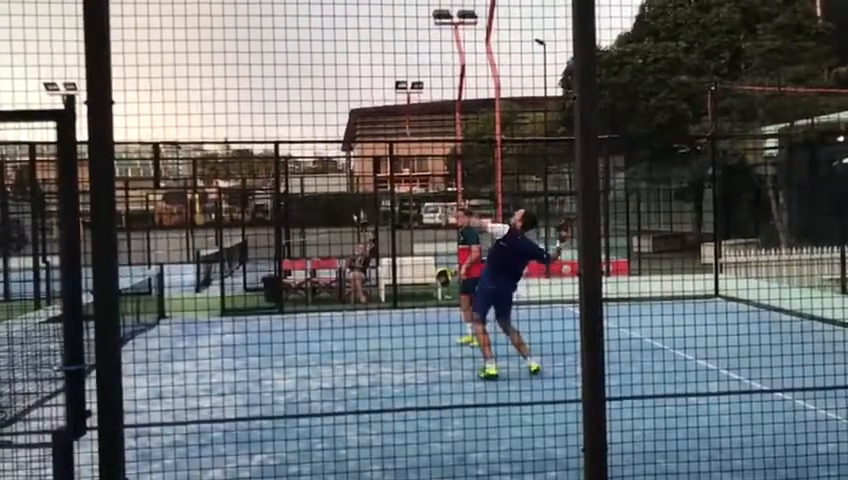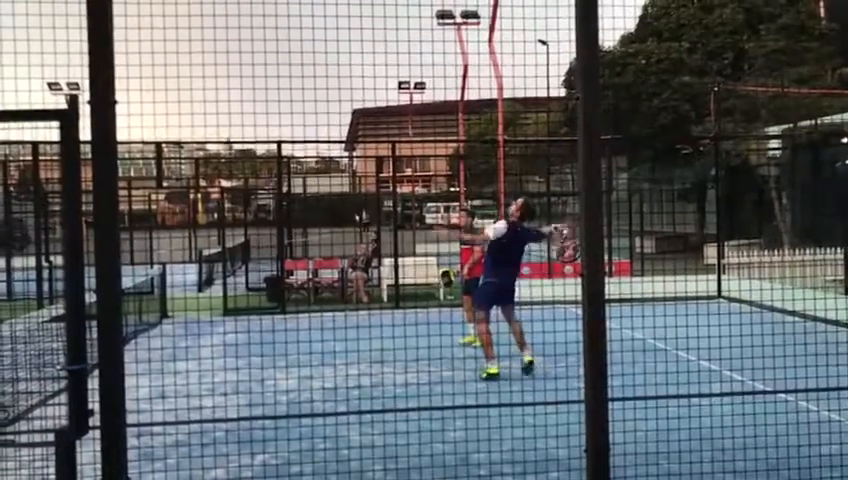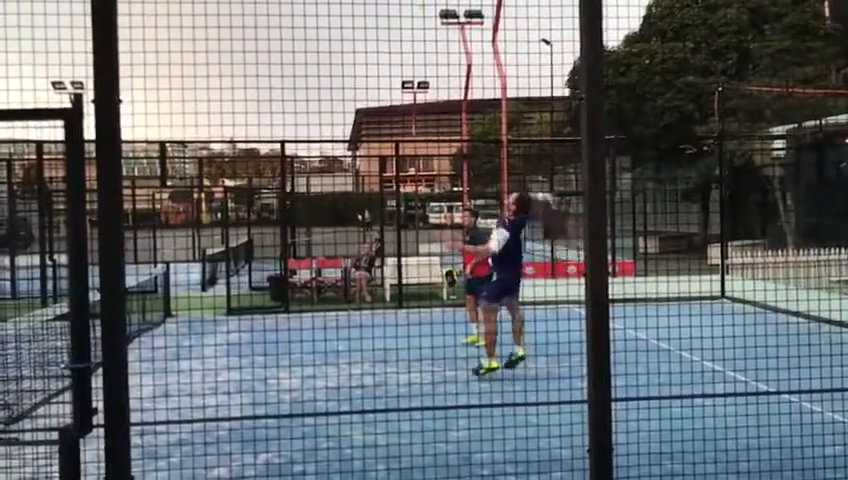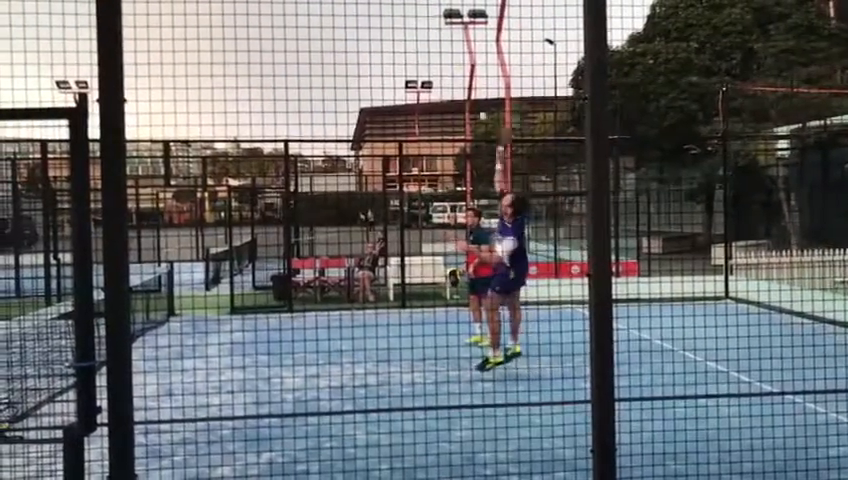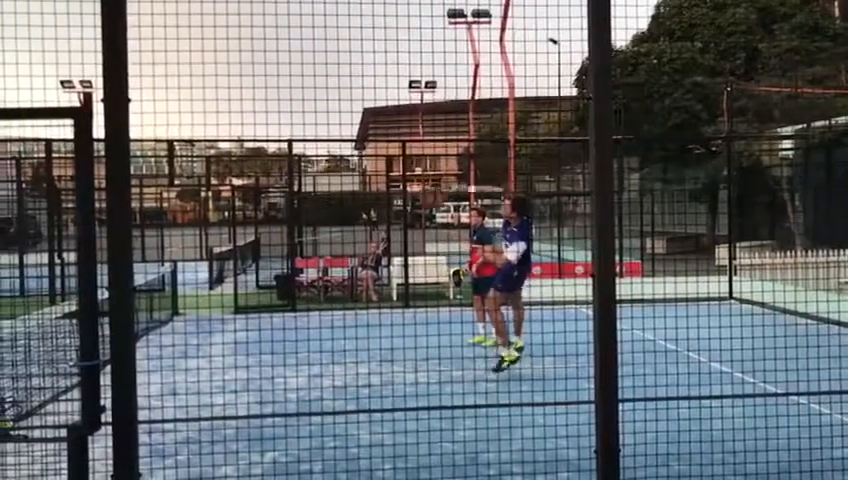
dt=0.5s
person 1, frame 1
left shoulder: (505, 232)
right shoulder: (530, 246)
left elbow: (481, 224)
right elbow: (551, 259)
right wrist: (559, 246)
left hip: (488, 285)
right hip: (507, 289)
left knee: (478, 322)
right knee: (506, 325)
left ankle: (490, 367)
right ankle: (531, 361)
person 1, frame 2
left shoulder: (503, 226)
right shoulder: (527, 232)
left elbow: (480, 238)
right elbow: (548, 231)
left hip: (491, 279)
right hip: (509, 279)
left knee: (482, 320)
right knee: (510, 316)
left ankle: (491, 366)
right ankle: (526, 355)
person 1, frame 3
left shoulder: (504, 229)
right shoulder: (522, 216)
left elbow: (486, 252)
right elbow: (534, 201)
left wrist: (463, 247)
left hip: (501, 274)
right hip: (514, 271)
left knee: (489, 316)
right knee: (514, 308)
left ankle: (490, 361)
right ankle: (518, 349)
person 1, frame 4
left shoulder: (511, 235)
right shoulder: (510, 218)
left elbow: (496, 259)
left hip: (509, 269)
right hip: (514, 268)
left knee: (491, 307)
right knee: (513, 306)
left ankle: (495, 355)
right ankle: (514, 346)
person 1, frame 5
left shoulder: (520, 237)
right shoulder: (510, 220)
left elbow: (503, 261)
left wrist: (485, 254)
left hip: (513, 270)
right hip: (515, 267)
left knee: (493, 305)
right knee: (516, 302)
left ankle: (507, 352)
right ankle: (517, 341)
person 2, frame 1
left shoulder: (471, 233)
right shoulder: (461, 233)
left elbow: (475, 253)
left wrist: (465, 266)
right wrist: (461, 268)
left hip: (475, 274)
right hip: (466, 274)
right knee: (464, 303)
right ankle: (470, 334)
person 2, frame 2
left shoulder: (474, 233)
right shoulder: (464, 233)
left elbow: (478, 253)
left wrist: (467, 266)
right wrist: (463, 268)
left hip: (477, 274)
right hip: (468, 274)
right knee: (466, 303)
right ankle: (473, 334)
person 2, frame 3
left shoulder: (479, 233)
right shoulder: (467, 233)
left wrist: (470, 265)
right wrist: (465, 265)
left hip: (481, 273)
right hip: (471, 273)
right knee: (470, 302)
right ankle: (475, 334)
person 2, frame 4
left shoulder: (482, 233)
right shoulder: (470, 233)
left elbow: (485, 253)
left wrist: (473, 265)
right wrist: (467, 265)
left hip: (483, 273)
right hip: (473, 273)
right knee: (473, 301)
right ankle: (478, 334)
person 2, frame 5
left shoulder: (485, 233)
right shoulder: (473, 232)
left wrist: (476, 265)
right wrist: (471, 264)
left hip: (487, 273)
right hip: (477, 273)
right knee: (477, 301)
left ankle: (495, 336)
right ankle: (481, 334)
